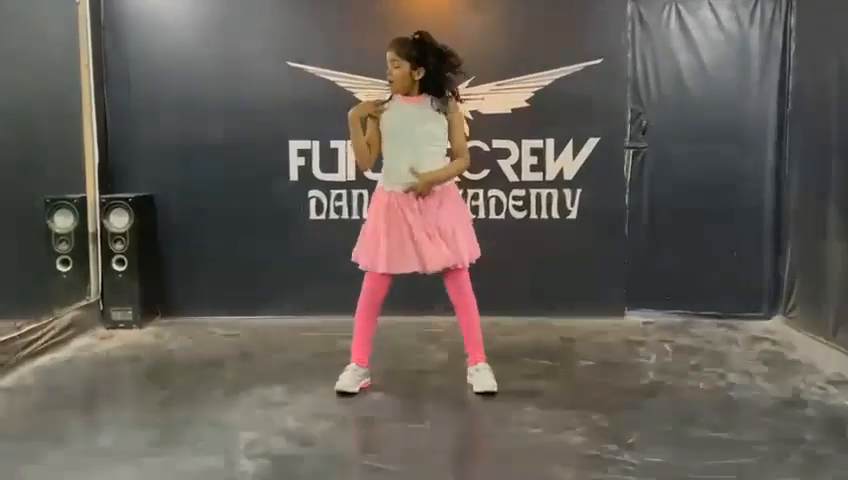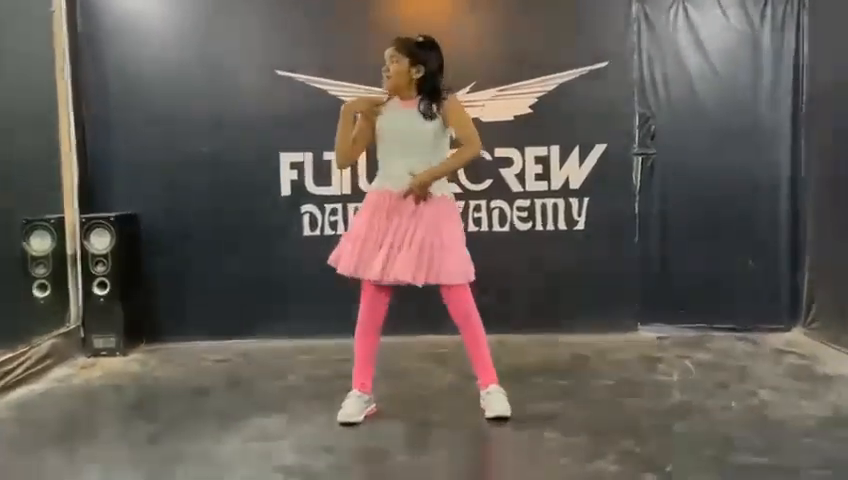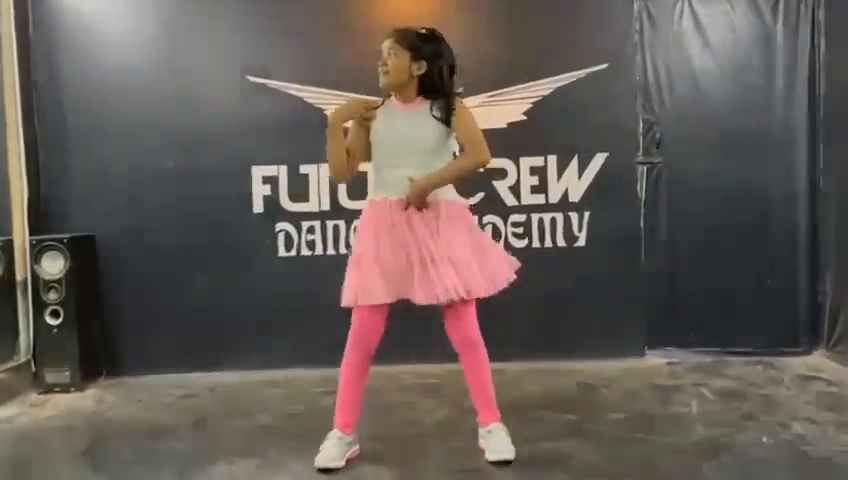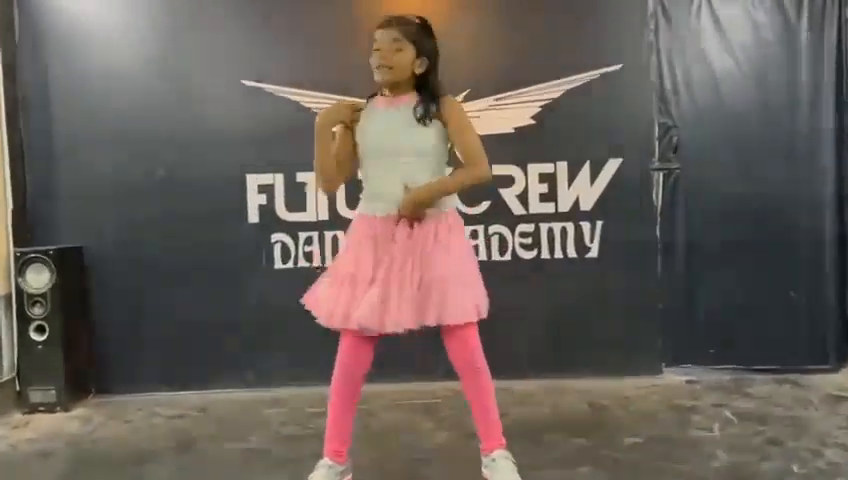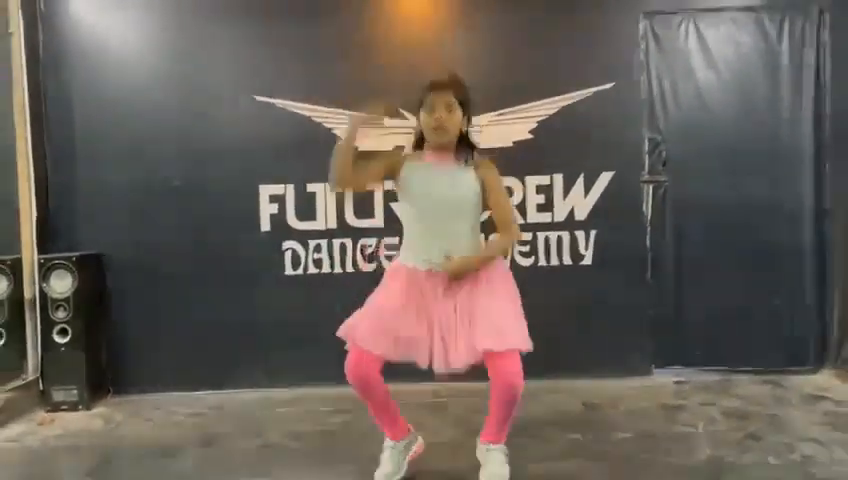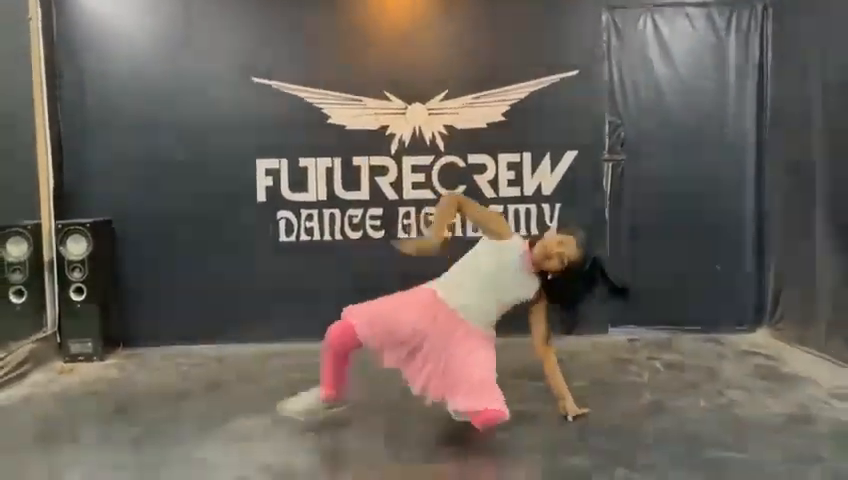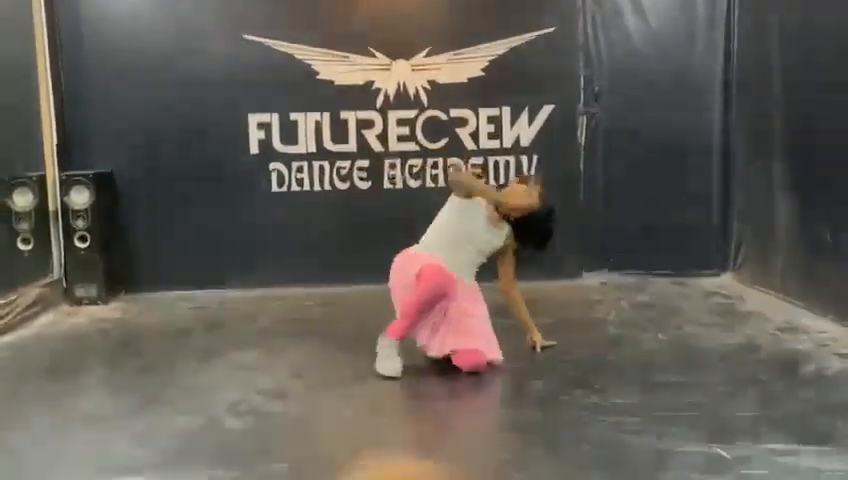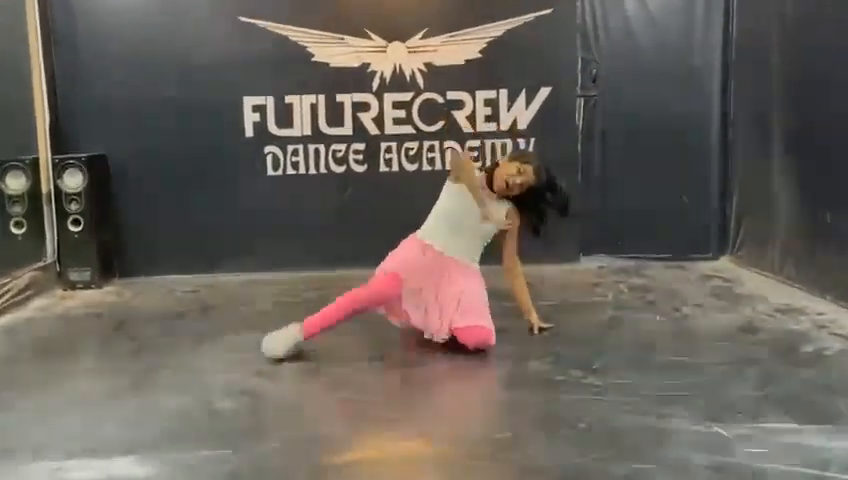
dt=0.5s
person 1, frame 1
left shoulder: (445, 104)
right shoulder: (381, 110)
left elbow: (463, 158)
right elbow: (365, 163)
left wrist: (432, 178)
right wrist: (355, 119)
left hip: (439, 203)
right hip: (392, 204)
left knee: (460, 287)
right knee: (373, 289)
left ankle: (477, 364)
right ankle: (358, 365)
person 1, frame 2
left shoulder: (443, 104)
right shoulder: (377, 111)
left elbow: (472, 146)
right elbow: (344, 159)
left wrist: (429, 176)
right wrist: (348, 112)
left hip: (432, 211)
right hip: (384, 211)
left knee: (461, 304)
right knee: (372, 305)
left ankle: (489, 386)
right ankle: (361, 392)
person 1, frame 3
left shoulder: (449, 106)
right shoulder: (371, 113)
left elbow: (478, 155)
right elbow: (341, 172)
left wrist: (426, 184)
right wrist: (336, 123)
left hip: (441, 221)
right hip: (385, 224)
left knee: (464, 330)
right knee: (363, 333)
left ankle: (490, 424)
right ankle: (343, 433)
person 1, frame 4
left shoulder: (442, 108)
right shoulder: (359, 115)
left elbow: (479, 169)
right elbow: (329, 182)
left wrist: (426, 194)
right wrist: (324, 125)
left hip: (435, 235)
right hip: (374, 239)
left knee: (465, 351)
right knee: (352, 356)
person 1, frame 5
left shoulder: (480, 170)
right shoulder: (404, 164)
left elbow: (510, 232)
right elbow: (344, 184)
left wrist: (473, 261)
right wrist: (349, 134)
left hip: (473, 283)
right hip: (413, 280)
left knee: (508, 377)
right knee: (360, 368)
left ankle: (491, 444)
right ankle: (399, 439)
person 1, frame 6
left shoulder: (536, 289)
right shoulder: (503, 235)
left elbow: (542, 345)
right elbow: (454, 200)
left wrist: (565, 398)
right wrist: (435, 236)
left hip: (468, 337)
right hip: (429, 306)
left knee: (490, 417)
right knee: (341, 335)
left ankle: (462, 399)
right ankle: (330, 395)
person 1, frame 7
left shoulder: (506, 236)
left elbow: (510, 285)
left wrist: (532, 330)
left hip: (460, 288)
left knee: (474, 361)
right knee: (439, 278)
left ankle: (442, 341)
right ankle: (392, 338)
person 1, frame 8
left shoulder: (511, 213)
right shoulder: (467, 178)
left elbow: (511, 263)
right elbow: (457, 158)
left wrist: (530, 314)
right wrist: (484, 204)
left hip: (462, 272)
right hip: (423, 253)
left knee: (479, 339)
right knee: (382, 290)
left ankle: (442, 318)
right ankle: (299, 332)
